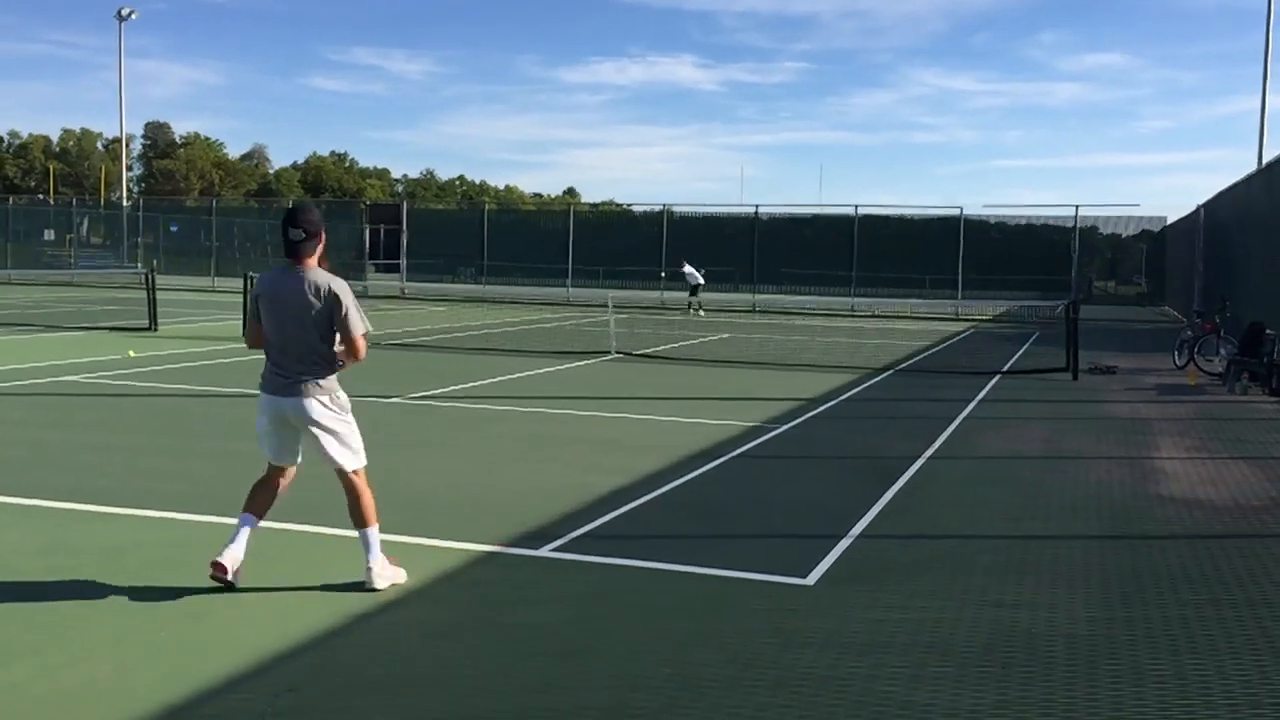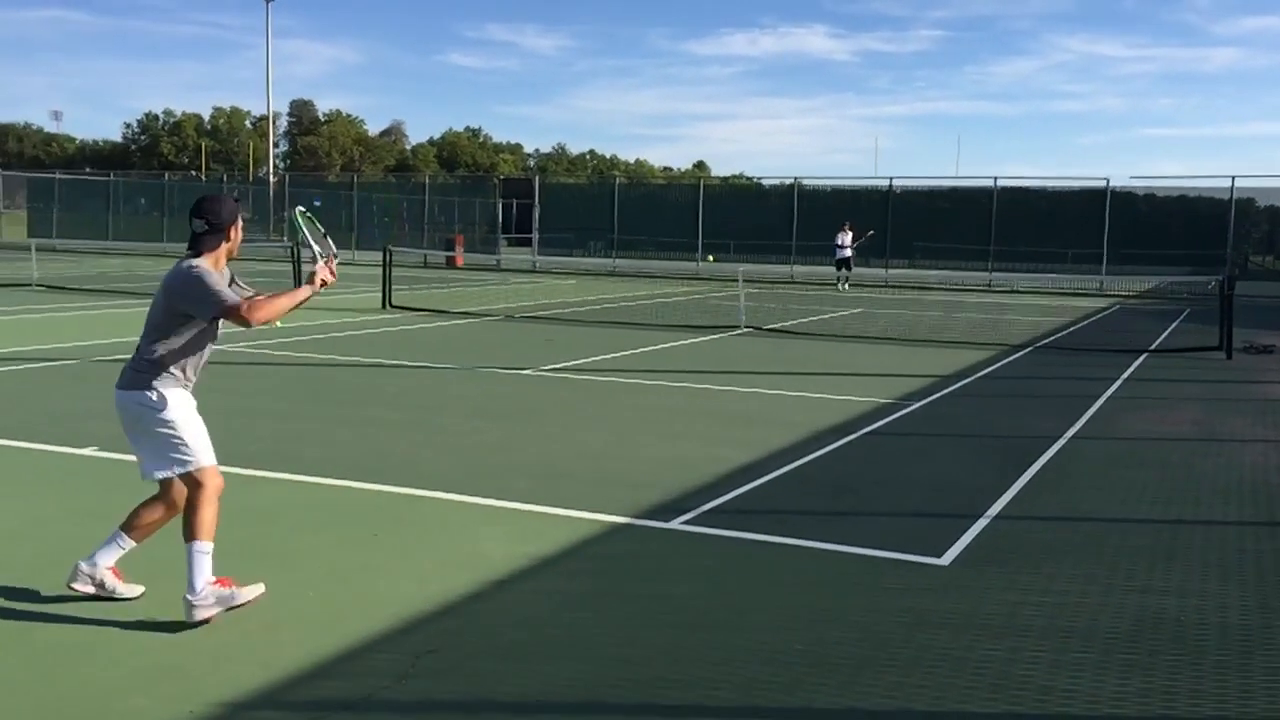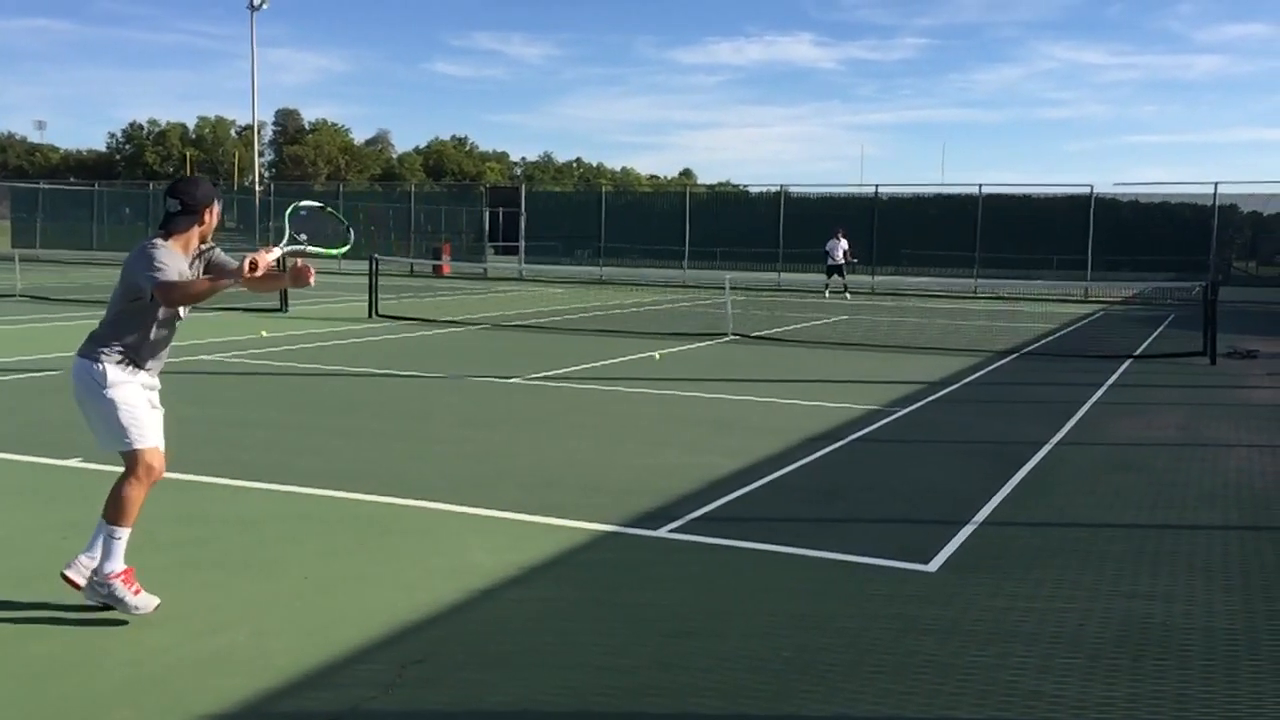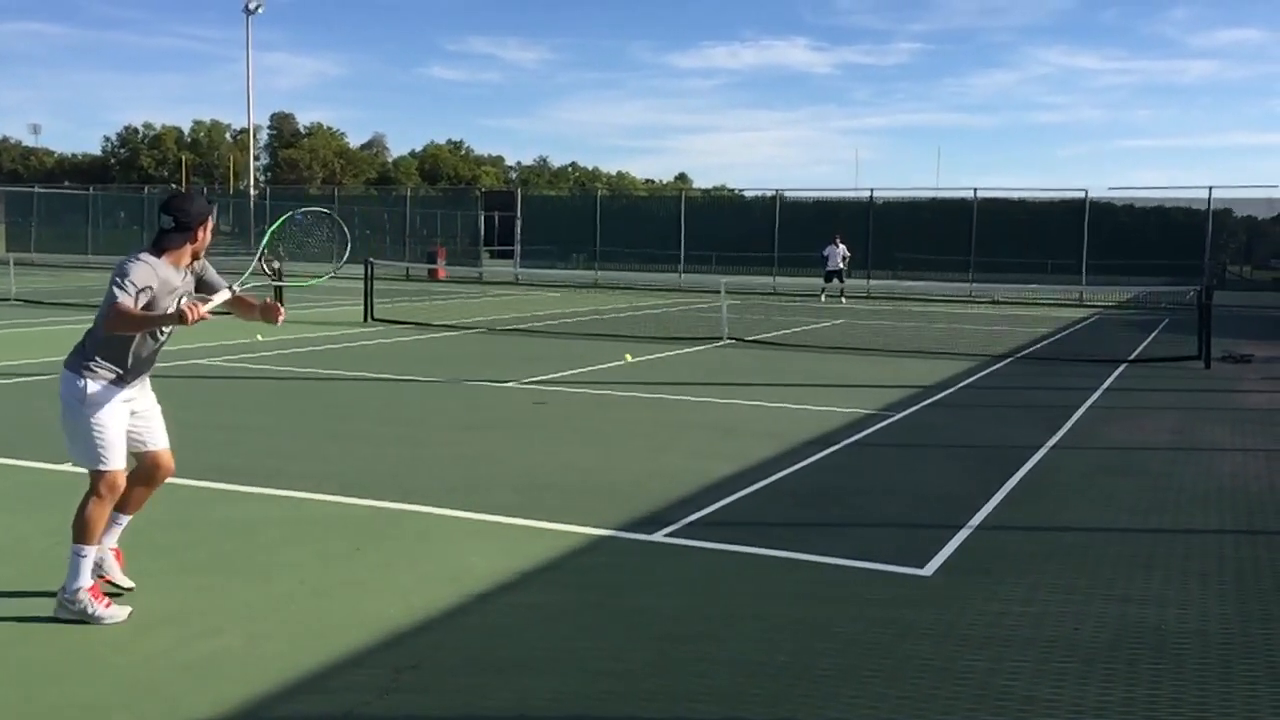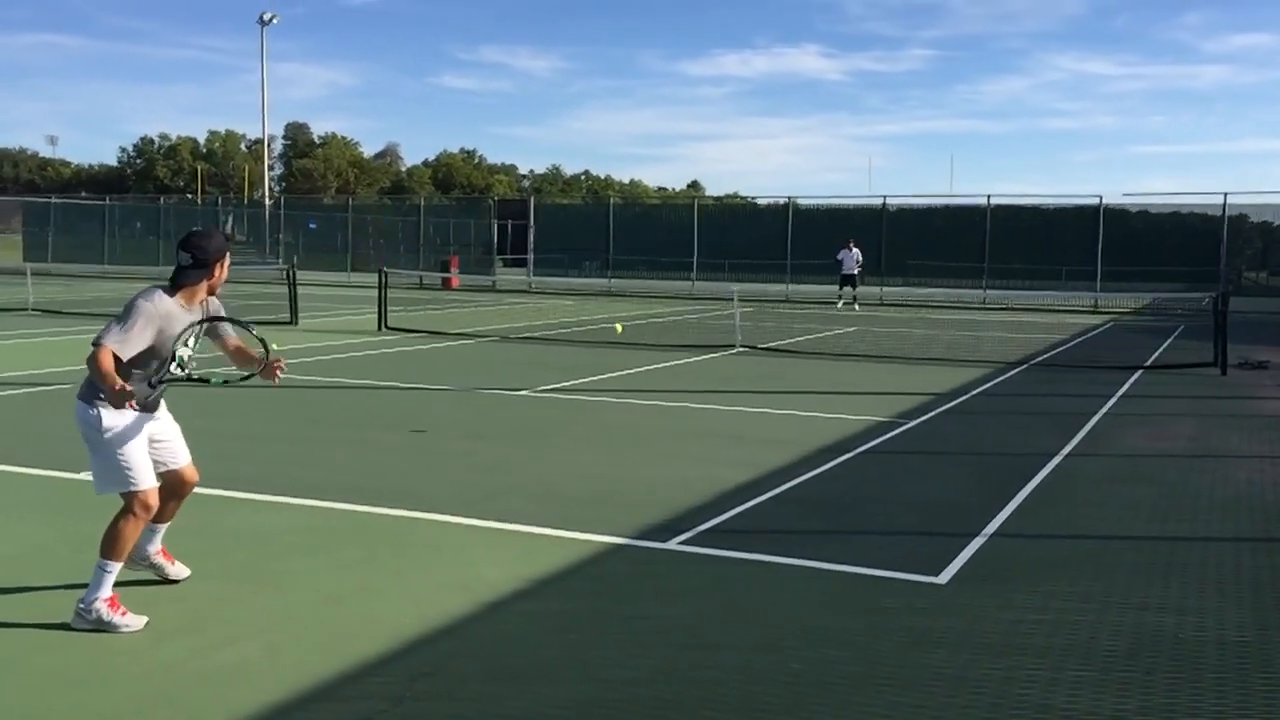
dt=1s
person 1, frame 1
left shoulder: (264, 283)
right shoulder: (333, 287)
left elbow: (253, 339)
right elbow: (359, 351)
left hip: (273, 395)
right hip: (317, 396)
left knee: (278, 471)
right knee: (354, 475)
left ankle: (232, 553)
right ankle: (377, 566)
person 1, frame 2
left shoulder: (217, 274)
right shoulder: (195, 276)
left elbow: (257, 303)
right elbow: (250, 315)
left wrist: (308, 286)
right wrist: (308, 288)
left hip: (147, 393)
right hip: (154, 393)
left knee: (174, 496)
right knee: (207, 482)
left ankle: (96, 568)
right ankle: (202, 590)
person 1, frame 3
left shoulder: (201, 252)
right shoulder: (154, 255)
left elbow: (250, 280)
right elbow: (173, 294)
left wrist: (287, 278)
right wrist: (233, 277)
left hip: (138, 374)
right hip: (107, 369)
left knee: (147, 469)
right knee: (144, 466)
left ankle: (90, 562)
right ankle: (108, 574)
person 1, frame 4
left shoulder: (194, 267)
right shoulder: (140, 269)
left elbow: (232, 300)
right elbow: (115, 319)
left wrist: (261, 309)
right wrist: (170, 317)
left hip: (132, 383)
right hip: (93, 383)
left knee: (158, 466)
right knee: (109, 482)
left ankle: (103, 547)
right ankle: (75, 593)
person 1, frame 5
left shoulder: (207, 304)
right shoulder: (151, 307)
left elbow: (233, 348)
right elbow: (99, 354)
left wrist: (261, 365)
right wrist: (113, 386)
left hip: (148, 408)
right hip: (110, 410)
left knee: (184, 479)
right knee: (143, 502)
left ankle: (148, 550)
right ankle: (94, 604)
